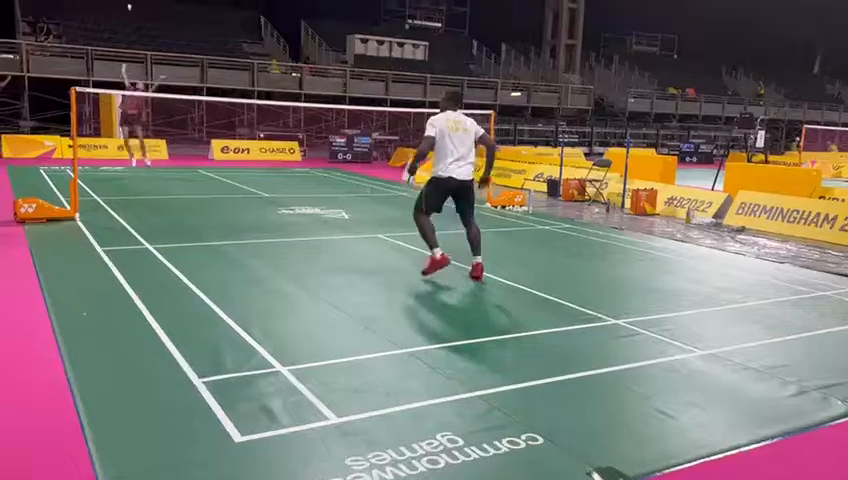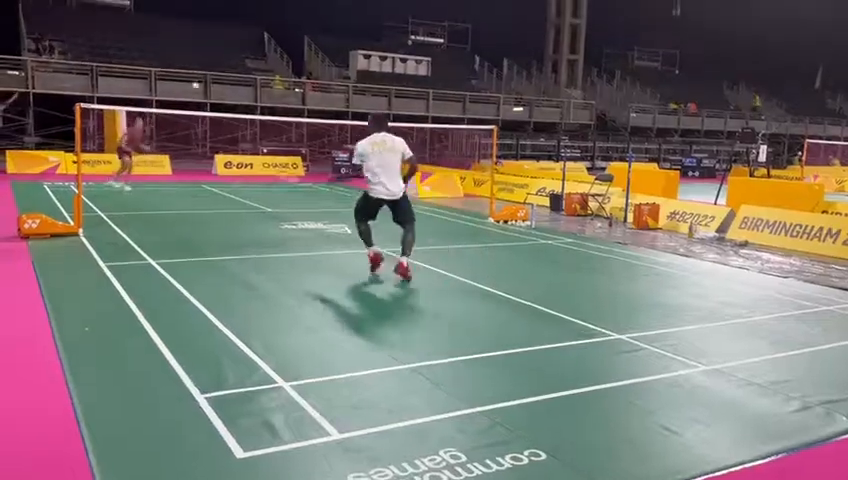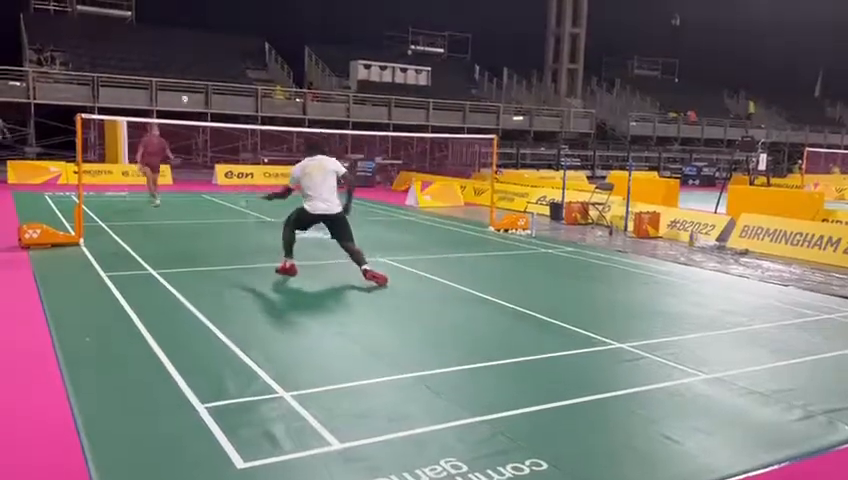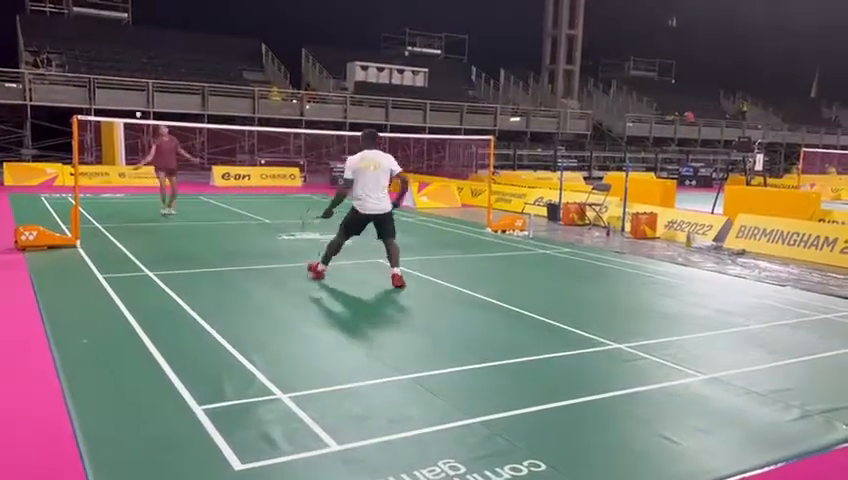
dt=0.5s
person 1, frame 1
left shoulder: (436, 120)
right shoulder: (470, 122)
left elbow: (424, 149)
right elbow: (491, 145)
left wrist: (412, 166)
right wrist: (487, 173)
left hip: (444, 177)
right hip: (466, 179)
left knee: (420, 213)
right knee: (469, 220)
left ankle: (437, 255)
right ankle: (478, 264)
person 1, frame 2
left shoulder: (362, 144)
right shoulder: (399, 142)
right elbow: (414, 166)
right wrist: (403, 181)
left hip: (374, 192)
right hip: (397, 192)
left knee: (360, 219)
right knee: (409, 226)
left ankle: (373, 252)
right ankle: (404, 262)
person 1, frame 3
left shoulder: (298, 168)
right shoulder: (331, 162)
left elbow: (286, 192)
right elbow: (350, 181)
left wrist: (272, 195)
right wrist: (348, 203)
left hip: (311, 210)
right hip: (334, 210)
left knee: (289, 225)
right knee: (349, 244)
left ankle: (288, 264)
right ankle: (366, 270)
person 1, frame 4
left shoulder: (353, 160)
right shoulder: (387, 158)
left elbow: (345, 189)
right elbow: (404, 181)
left wrist: (330, 209)
right wrist: (398, 200)
left hip: (361, 208)
right hip: (384, 208)
left knee: (341, 236)
right knee: (389, 240)
left ankle: (320, 268)
right ankle: (396, 273)
